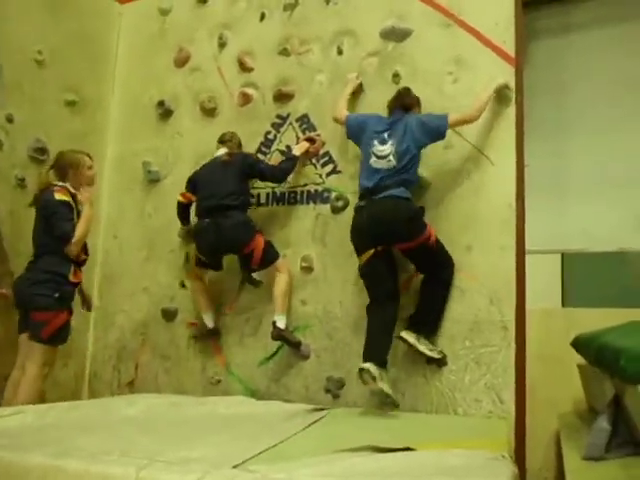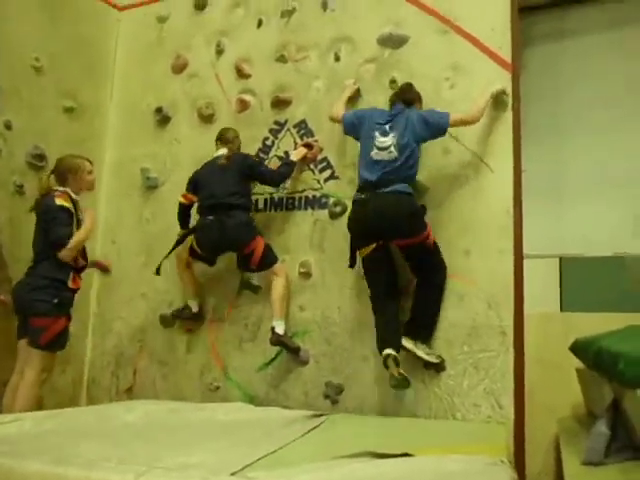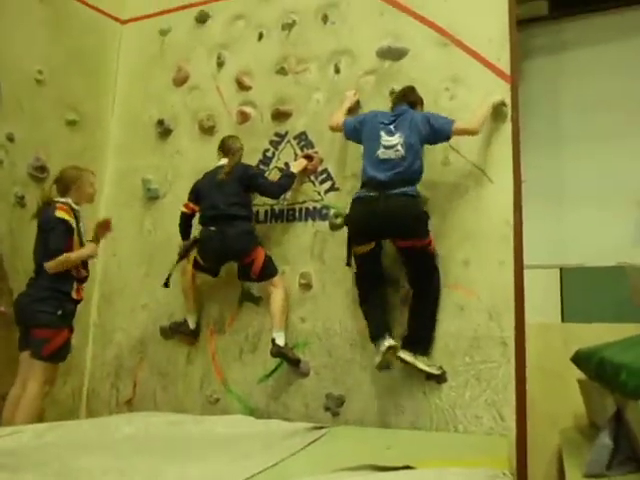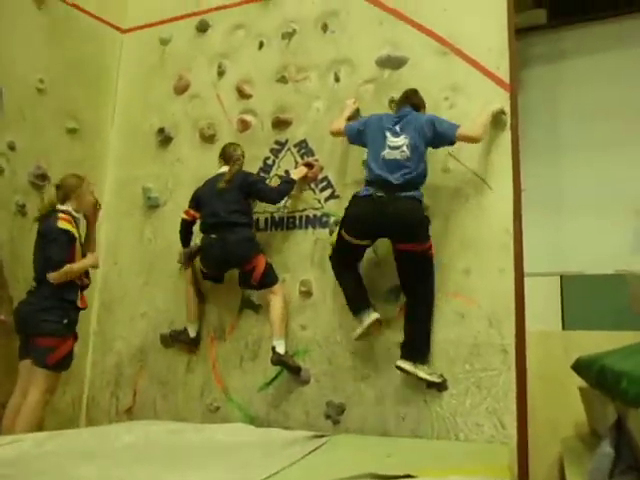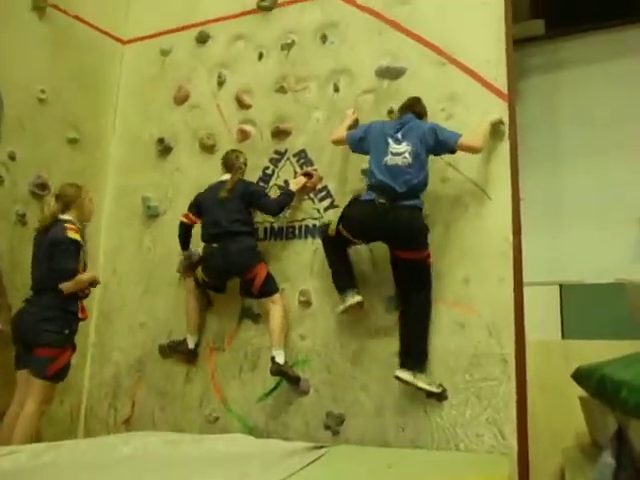
dt=0.2s
person 1, frame 1
left shoulder: (368, 123)
right shoulder: (418, 124)
left elbow: (338, 115)
right elbow: (470, 115)
left wrist: (350, 88)
right wrist: (493, 90)
left hip: (364, 217)
right hip: (397, 211)
left knee: (382, 297)
right knee: (441, 268)
left ankle: (373, 363)
right ankle: (419, 331)
person 1, frame 2
left shoulder: (367, 117)
right shoulder: (418, 118)
left elbow: (335, 114)
right elbow: (471, 117)
left wrist: (348, 92)
right wrist: (490, 94)
left hip: (363, 209)
right hip: (398, 206)
left knee: (383, 289)
right knee: (432, 272)
left ankle: (389, 347)
right ankle: (417, 336)
person 1, frame 3
left shoulder: (370, 119)
right shoulder: (423, 119)
left elbow: (334, 124)
right elbow: (472, 128)
left wrist: (348, 102)
right wrist: (490, 105)
left hip: (365, 207)
right hip: (403, 206)
left knee: (367, 280)
right knee: (425, 280)
left ankle: (383, 338)
right ankle: (415, 348)
person 1, frame 4
left shoulder: (374, 121)
right shoulder: (427, 122)
left elbow: (335, 129)
right elbow: (475, 135)
left wrist: (349, 109)
right wrist: (490, 112)
left hip: (368, 207)
right hip: (407, 210)
left knee: (341, 259)
right knee: (419, 287)
left ankle: (364, 311)
right ankle: (414, 357)
person 1, frame 5
left shoulder: (376, 128)
right shoulder: (428, 129)
left elbow: (336, 137)
right elbow: (476, 145)
left wrist: (349, 119)
right wrist: (489, 122)
left hip: (369, 212)
right hip: (407, 218)
left knee: (330, 235)
right knee: (415, 295)
left ankle: (348, 291)
right ankle: (412, 366)
person 2, frame 1
left shoulder: (62, 199)
right shoulder: (58, 197)
right elbow: (72, 246)
left wrist: (80, 290)
right wrist: (88, 208)
left hip: (35, 286)
right hip: (48, 289)
left knee: (24, 365)
right knee: (39, 366)
person 2, frame 2
left shoulder: (63, 203)
right shoulder: (59, 201)
right elbow: (64, 251)
left wrist: (91, 263)
right wrist: (88, 224)
left hip: (35, 291)
right hip: (47, 294)
left knee: (23, 370)
right knee: (38, 371)
person 2, frame 3
left shoulder: (58, 213)
right shoulder: (61, 213)
left elbow: (72, 259)
right elbow: (53, 263)
left wrist: (96, 237)
right wrist: (87, 251)
left hip: (36, 303)
right hip: (50, 306)
left knee: (24, 381)
right knee: (40, 382)
person 2, frame 4
left shoulder: (52, 221)
right shoulder: (63, 222)
left elbow: (84, 255)
right elbow: (55, 273)
left wrist: (91, 222)
right wrist: (88, 262)
left hip: (34, 311)
right hip: (53, 315)
left knee: (23, 390)
right knee: (41, 391)
person 2, frame 5
left shoulder: (50, 230)
right shoulder: (69, 232)
left elbow: (66, 269)
right elbow: (68, 283)
right wrist: (92, 277)
left hip: (30, 319)
right hip: (52, 323)
right knee: (38, 401)
person 3, frame 1
left shoulder: (200, 172)
right shoulder: (244, 160)
left elbow: (183, 204)
right elbow: (278, 174)
left wrist: (186, 226)
right wrist: (297, 152)
left hip: (207, 232)
right hip: (238, 227)
left knee: (194, 272)
right knee: (282, 269)
left ankle: (209, 324)
right ankle: (280, 325)
person 3, frame 2
left shoulder: (201, 171)
right shoulder: (244, 161)
left elbow: (184, 206)
right elbow: (275, 178)
left wrist: (184, 230)
right wrist: (294, 158)
left hip: (209, 230)
right hip: (240, 227)
left knee: (183, 257)
right knee: (278, 272)
left ankle: (194, 310)
right ankle: (279, 331)
person 3, frame 3
left shoulder: (203, 181)
right shoulder: (245, 172)
left elbow: (186, 215)
right elbow: (275, 190)
left wrist: (186, 240)
right wrist: (294, 169)
left hip: (211, 240)
right hip: (241, 237)
left knee: (187, 269)
right knee: (277, 284)
left ankle: (191, 325)
right ankle: (279, 342)
person 3, frame 4
left shoulder: (204, 188)
right shoulder: (245, 179)
left elbow: (187, 222)
right elbow: (274, 196)
left wrist: (186, 247)
right wrist: (294, 176)
left hip: (213, 247)
right hip: (242, 243)
left knee: (192, 277)
right knee: (276, 291)
left ankle: (191, 334)
right ankle: (279, 350)
person 3, frame 5
left shoulder: (205, 195)
right shoulder: (247, 188)
left elbow: (185, 225)
right elbow: (274, 208)
left wrist: (185, 251)
right wrist: (293, 188)
left hip: (214, 256)
right hip: (244, 253)
left knee: (192, 286)
right knee: (275, 301)
left ankle: (190, 346)
right ankle: (278, 361)
